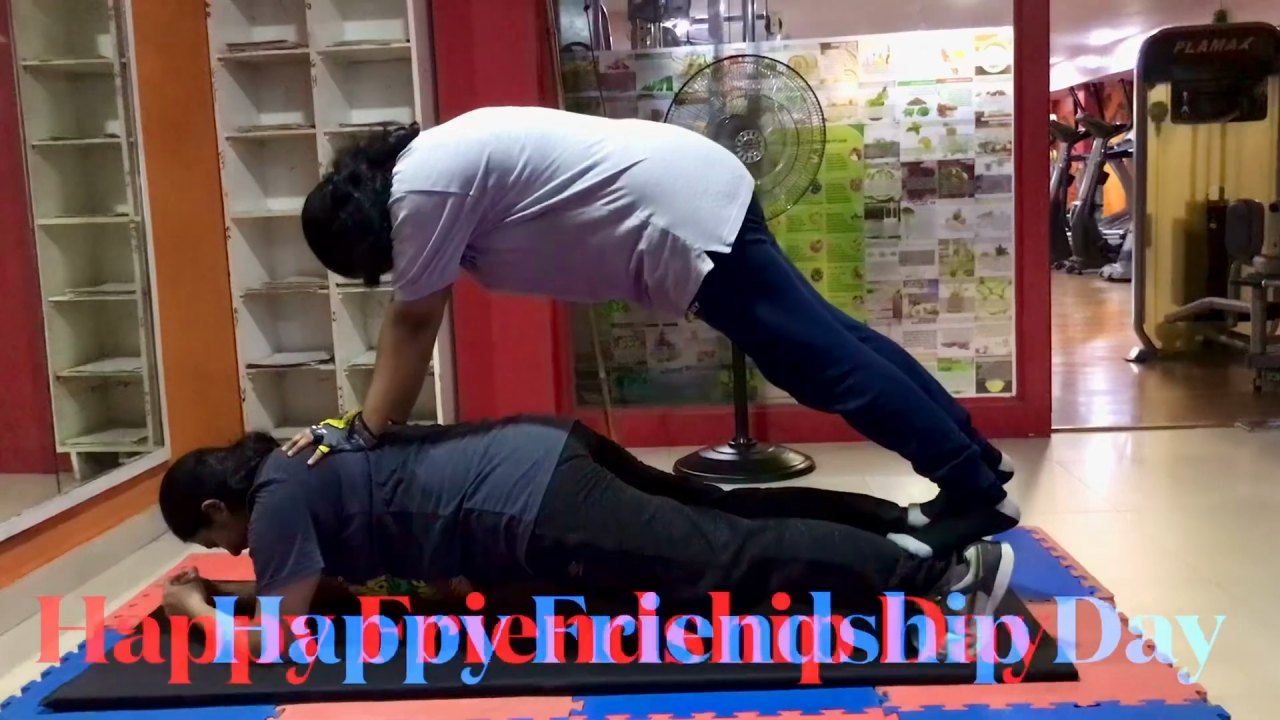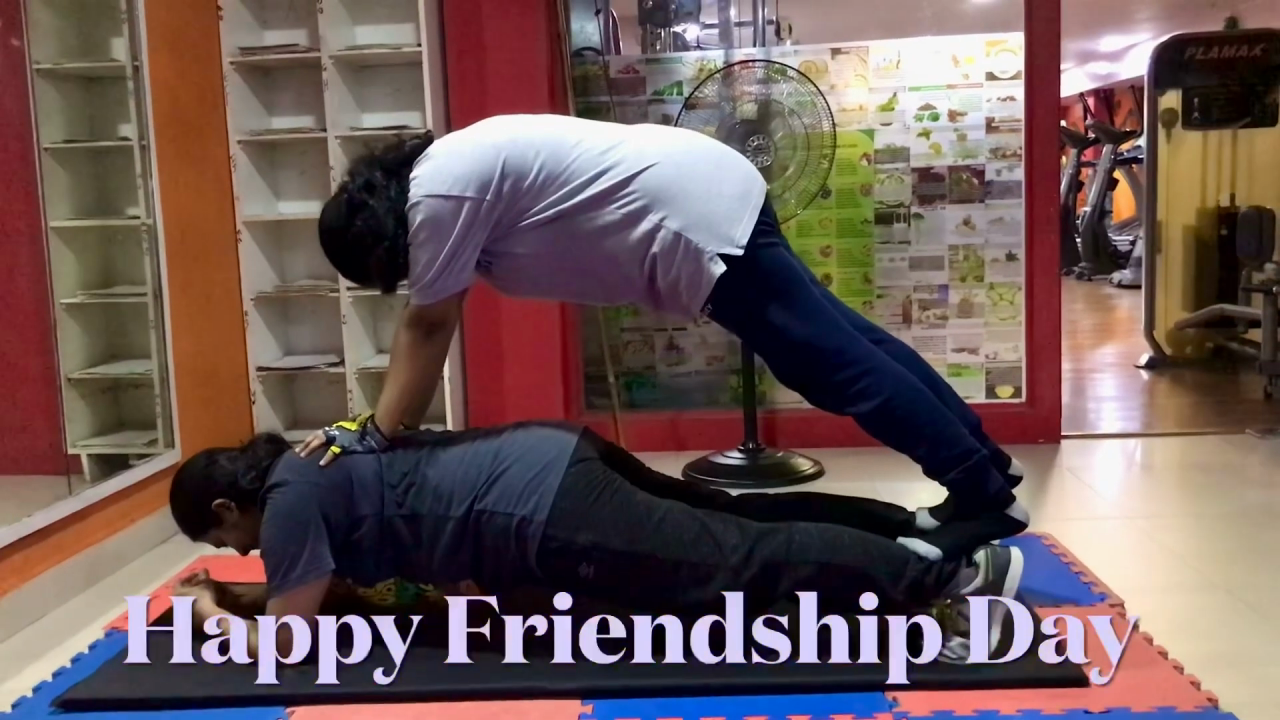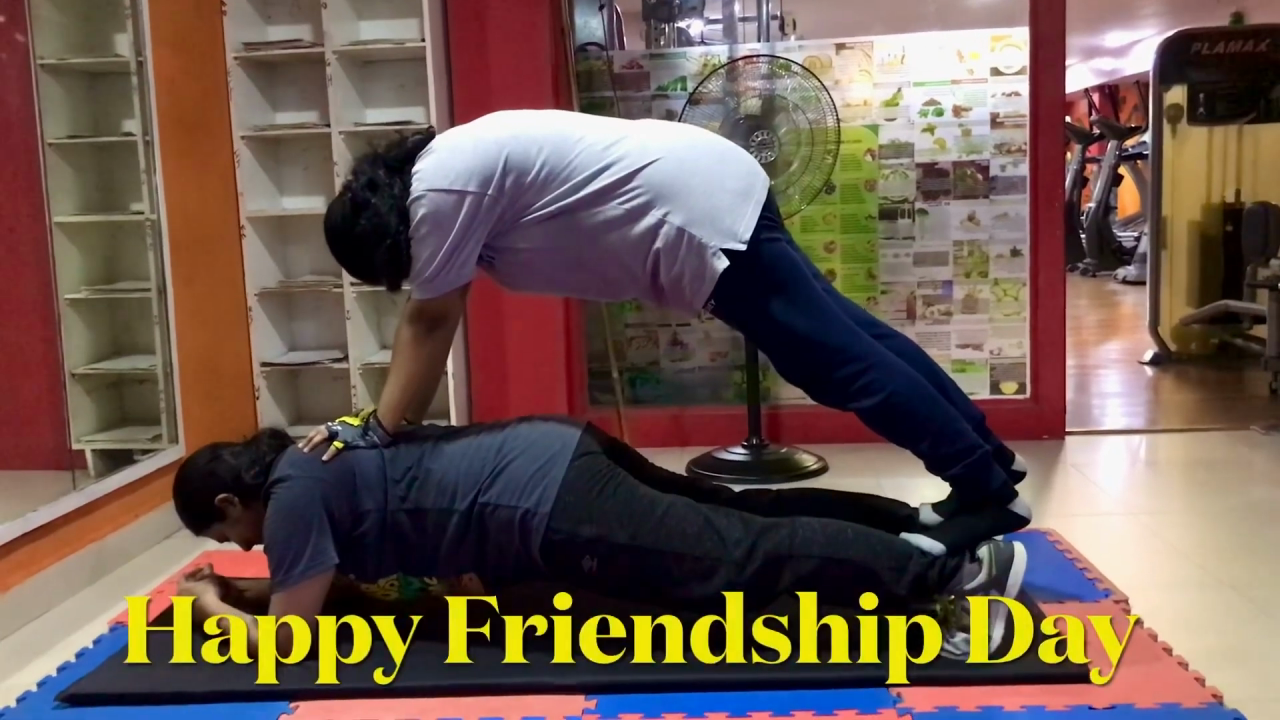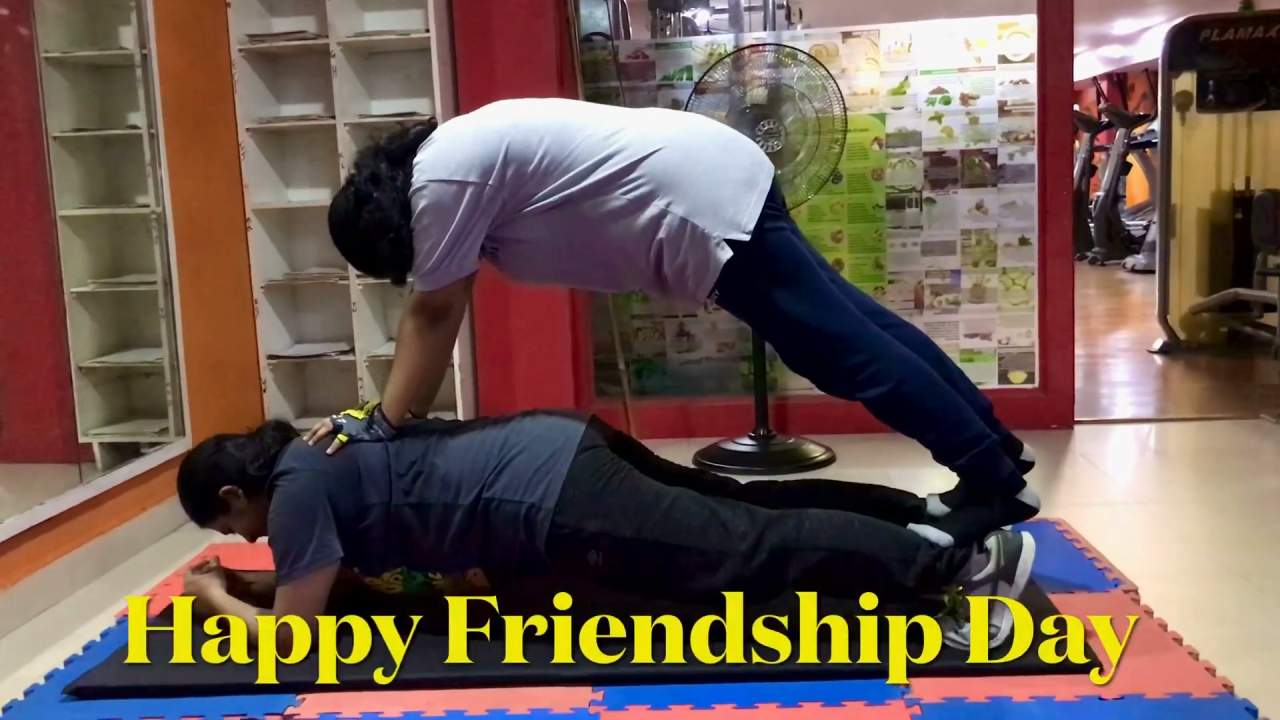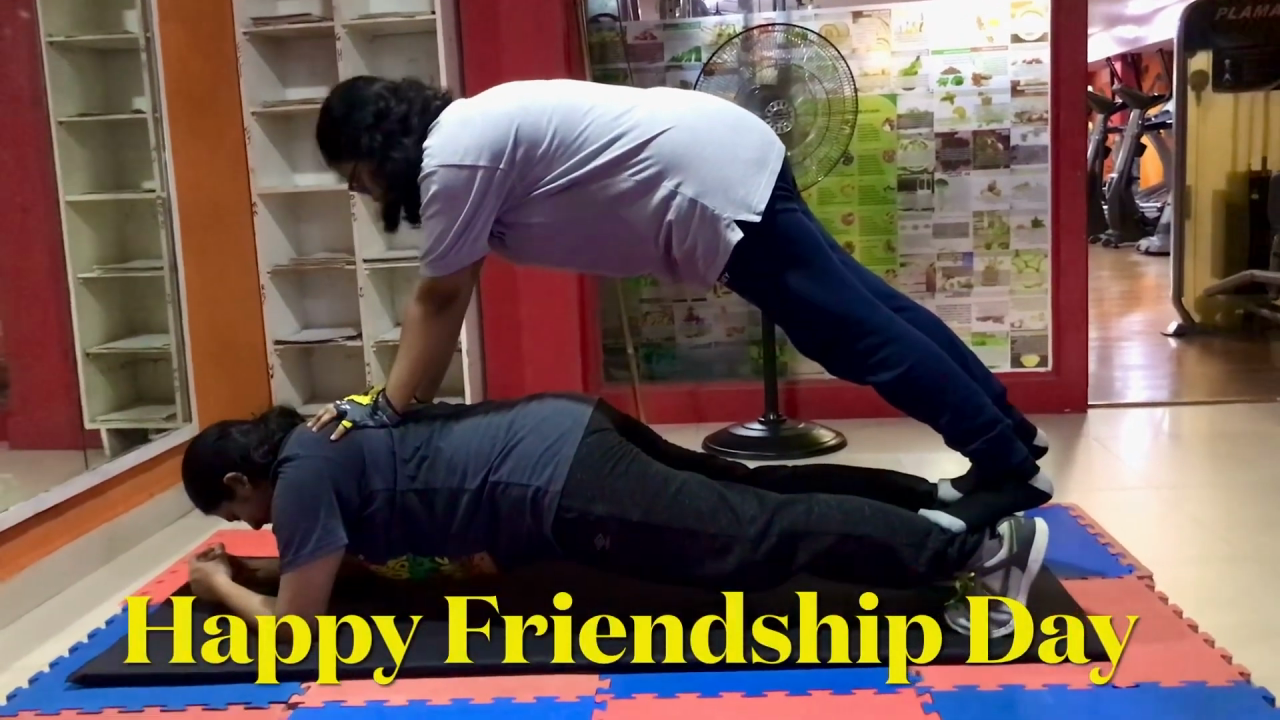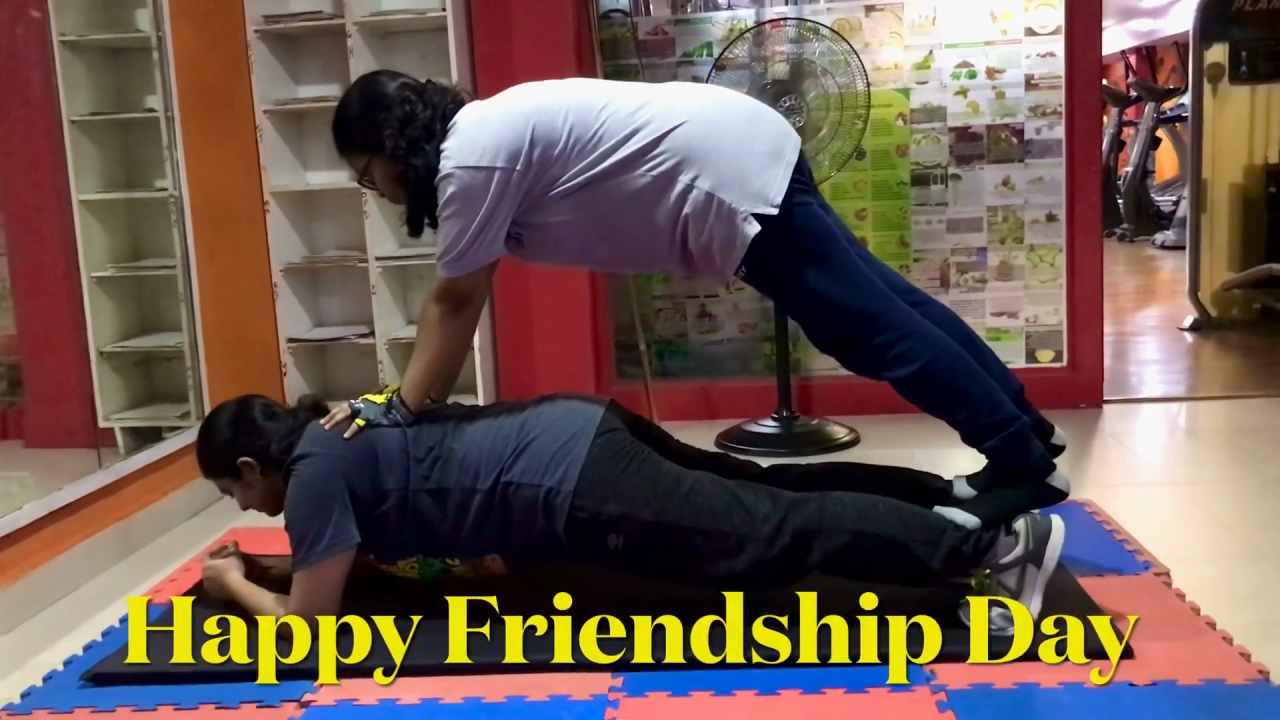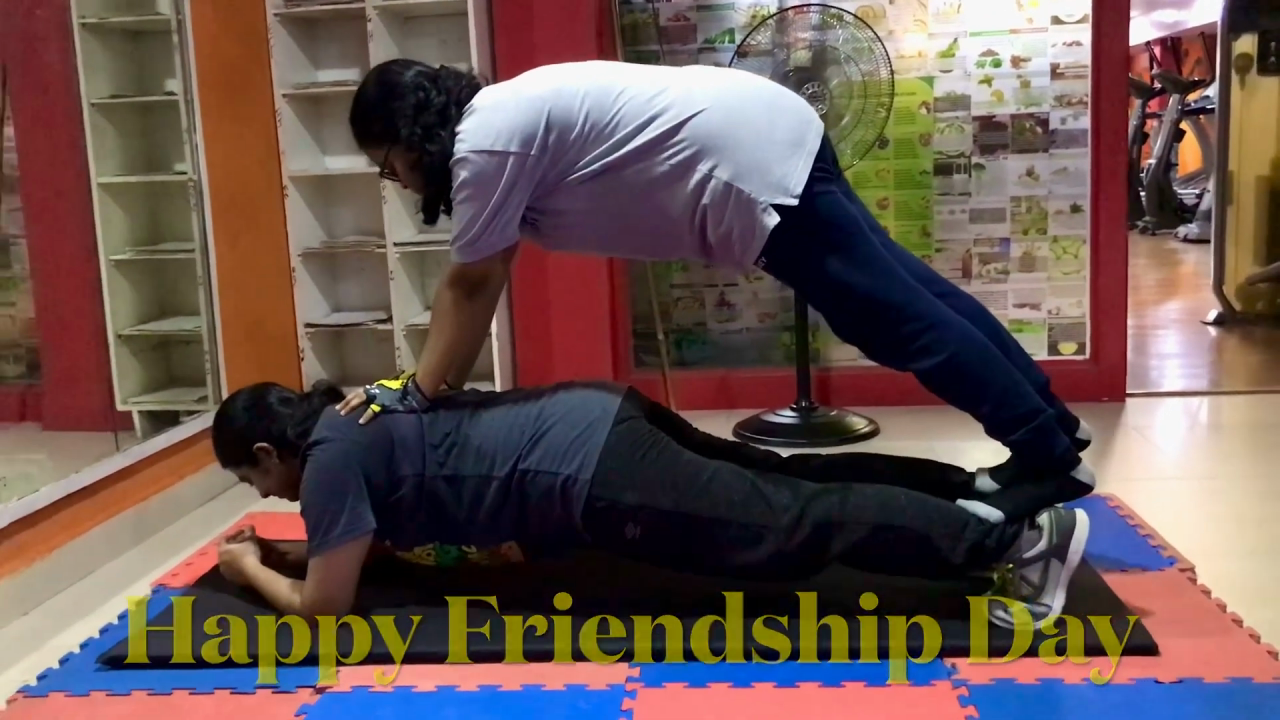
dt=0.7s
person 1, frame 1
left shoulder: (277, 500)
right shoulder: (298, 466)
right elbow: (325, 574)
left wrist: (196, 605)
right wrist: (295, 584)
left hip: (533, 510)
right hip: (538, 454)
left knee: (732, 564)
right knee: (725, 522)
left ankle: (947, 570)
right ankle: (910, 527)
person 1, frame 2
left shoulder: (288, 502)
right shoulder: (306, 468)
left elbow: (286, 643)
right elbow: (333, 579)
left wrist: (208, 610)
right wrist: (258, 588)
left hip: (544, 513)
right hip: (547, 461)
left knee: (743, 566)
right knee: (732, 523)
left ankle: (954, 574)
right ankle: (920, 533)
person 1, frame 3
left shoulder: (293, 496)
right shoulder: (313, 462)
left elbow: (288, 640)
right elbow: (353, 569)
left wrist: (213, 608)
left hip: (546, 507)
right hip: (550, 454)
left knee: (744, 560)
right knee: (736, 520)
left ankle: (956, 569)
person 1, frame 4
left shoulder: (298, 488)
right shoulder: (317, 454)
left elbow: (292, 634)
right elbow: (337, 569)
left wrist: (216, 596)
right wrist: (282, 572)
left hip: (551, 501)
right hip: (555, 450)
left knee: (752, 552)
right knee: (743, 510)
left ankle: (968, 558)
right ankle: (928, 519)
person 1, frame 5
left shoulder: (302, 475)
right shoulder: (322, 441)
left elbow: (298, 621)
left wrist: (222, 585)
right wrist: (277, 560)
left hip: (561, 487)
right hip: (562, 432)
left knee: (765, 538)
right knee: (755, 498)
left ankle: (980, 546)
right ankle: (941, 504)
person 1, frame 6
left shoulder: (314, 472)
right shoulder: (333, 435)
left elbow: (309, 620)
right elbow: (356, 547)
left wrist: (235, 585)
right wrist: (285, 557)
left hip: (576, 488)
right hip: (575, 436)
left knee: (779, 537)
right knee: (769, 496)
left ankle: (997, 543)
right ankle: (956, 501)
person 1, frame 7
left shoulder: (331, 458)
right shoulder: (350, 420)
left elbow: (325, 606)
right elbow: (364, 537)
left wrist: (252, 569)
right wrist: (298, 543)
left hip: (591, 477)
right hip: (593, 420)
left knee: (796, 530)
right knee: (788, 488)
left ankle: (1019, 538)
right ankle: (980, 493)
person 2, frame 1
left shoulder: (421, 186)
right shoulder: (440, 164)
left elbow: (412, 322)
right elbow: (416, 321)
left wrist: (361, 435)
right wrist: (368, 427)
left hip: (682, 216)
right hip: (697, 185)
left knee: (828, 365)
right knee: (831, 341)
left ankle: (976, 492)
right ankle: (975, 461)
person 2, frame 2
left shoulder: (437, 192)
right shoulder: (454, 172)
left elbow: (427, 327)
right elbow: (430, 324)
left wrist: (374, 437)
right wrist: (381, 428)
left hip: (698, 219)
right hip: (712, 193)
left knee: (840, 367)
right knee: (846, 344)
left ankle: (985, 495)
right ankle: (985, 464)
person 2, frame 3
left shoulder: (440, 186)
right shoulder: (456, 166)
left elbow: (429, 321)
right elbow: (432, 319)
left wrist: (375, 434)
right wrist: (380, 423)
left hip: (700, 214)
right hip: (714, 187)
left knee: (843, 363)
right knee: (849, 338)
left ankle: (988, 490)
right ankle: (989, 462)
person 2, frame 4
left shoulder: (441, 177)
right shoulder: (458, 157)
left elbow: (432, 314)
right elbow: (437, 310)
left wrist: (380, 427)
right wrist: (387, 419)
left hip: (704, 204)
right hip: (718, 177)
left knee: (849, 352)
right knee: (854, 327)
left ankle: (997, 481)
right ankle: (997, 449)
person 2, frame 5
left shoulder: (452, 156)
right shoulder: (466, 131)
left elbow: (440, 300)
right elbow: (443, 298)
left wrist: (385, 413)
right wrist: (390, 406)
left hip: (713, 185)
right hip: (726, 156)
left knee: (861, 335)
right knee: (868, 311)
left ankle: (1009, 466)
right ankle: (1009, 434)
person 2, frame 6
left shoulder: (470, 158)
right shoulder: (482, 134)
left elbow: (456, 302)
right elbow: (458, 299)
left wrist: (400, 413)
right wrist: (407, 405)
left hip: (730, 174)
right hip: (742, 149)
left knee: (877, 330)
right knee: (882, 304)
left ankle: (1026, 463)
right ankle: (1027, 431)
person 2, frame 7
left shoulder: (485, 140)
right shoulder: (500, 118)
left elbow: (471, 286)
right elbow: (478, 282)
left wrist: (418, 399)
right wrist: (424, 388)
left hip: (752, 163)
right hip: (769, 132)
left knee: (901, 318)
right knee: (906, 293)
left ankle: (1050, 456)
right ankle: (1051, 425)
